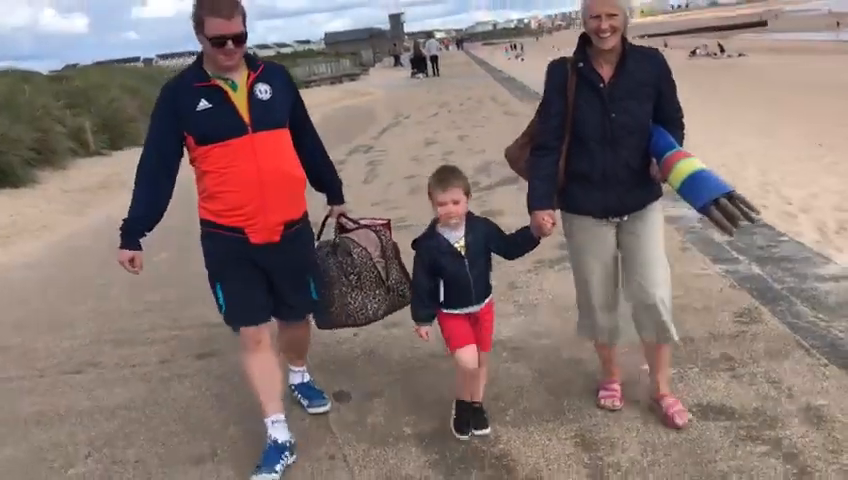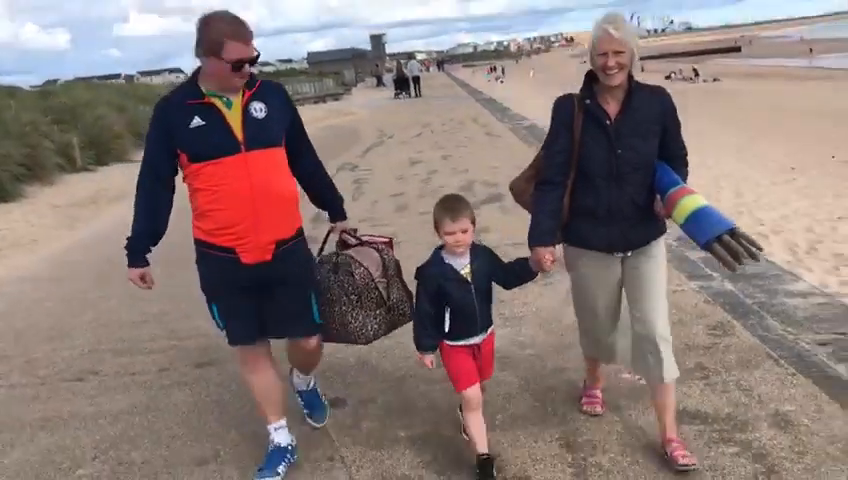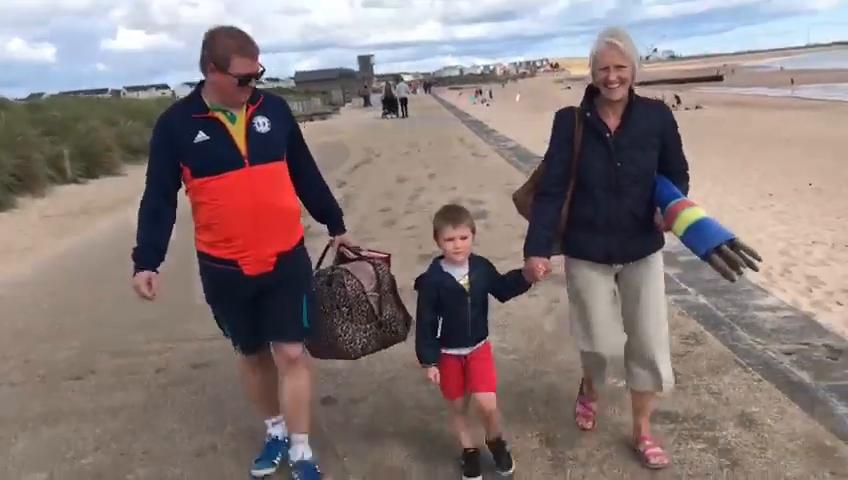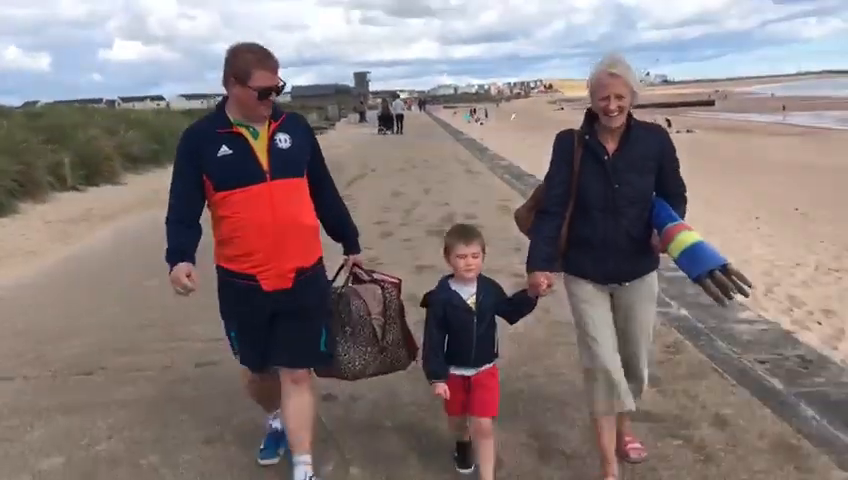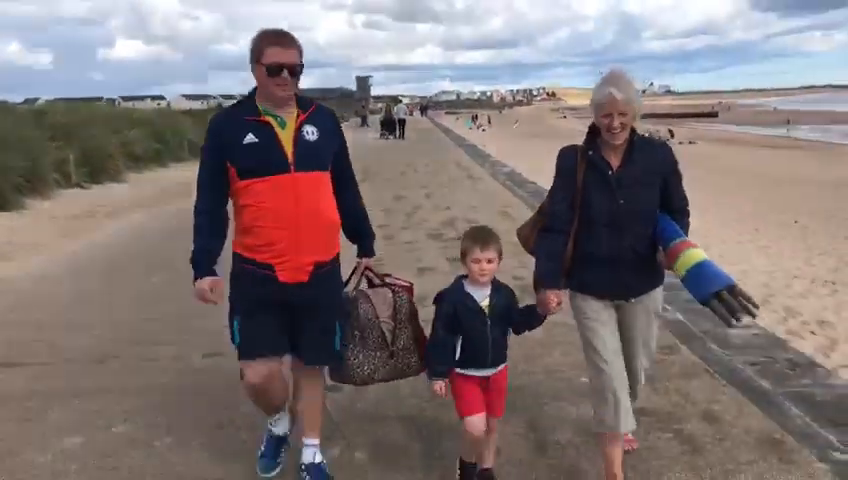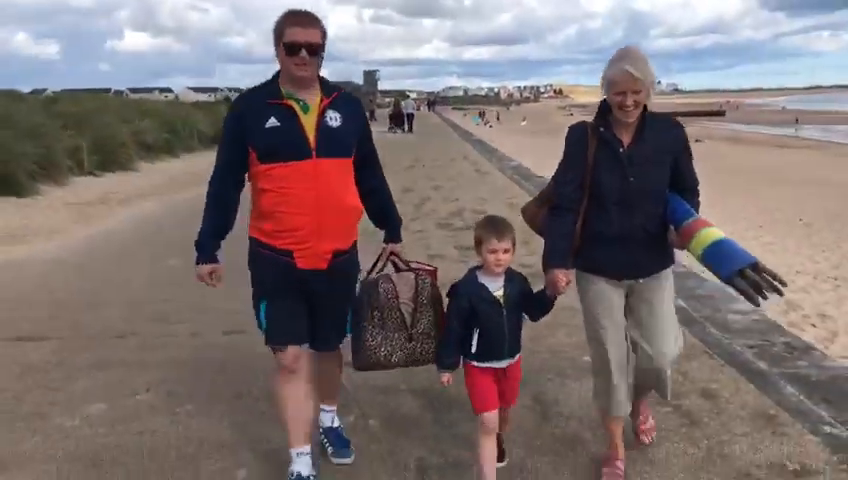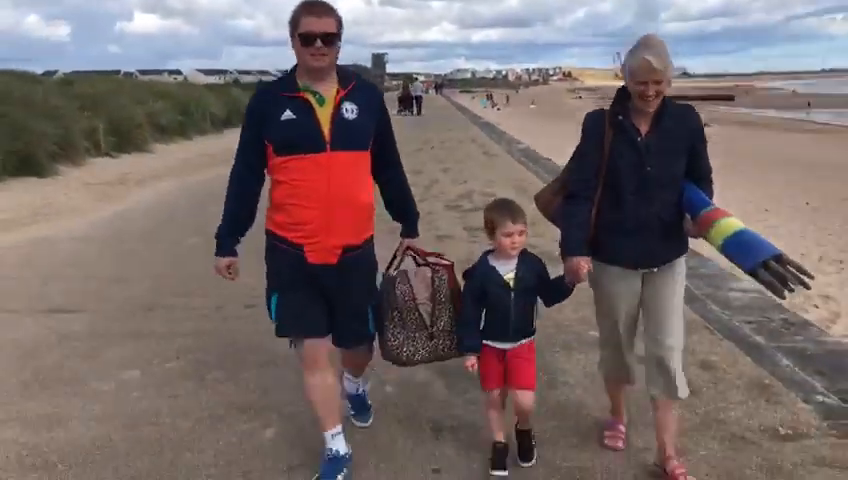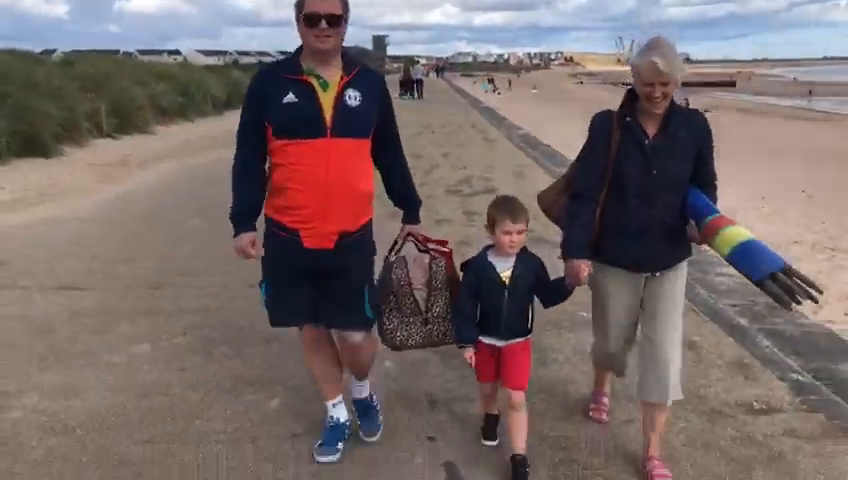
dt=0.2s
person 1, frame 1
left shoulder: (275, 78)
right shoulder: (179, 95)
left elbow: (307, 142)
right elbow: (157, 168)
left wrist: (334, 194)
right wrist: (133, 234)
left hip: (290, 228)
right hip: (227, 238)
left knee: (295, 316)
right knee: (252, 334)
left ankle: (298, 375)
right ankle: (279, 438)
person 1, frame 2
left shoulder: (272, 95)
right shoulder: (173, 112)
left elbow: (305, 160)
right elbow: (154, 186)
left wrist: (335, 210)
right wrist: (138, 251)
left hip: (286, 247)
right hip: (221, 258)
left knee: (307, 339)
right knee: (250, 350)
left ankle: (304, 380)
right ankle: (280, 440)
person 1, frame 3
left shoulder: (274, 109)
right shoulder: (176, 126)
left elbow: (305, 173)
right elbow: (159, 199)
left wrist: (335, 224)
right wrist: (147, 261)
left hip: (287, 259)
right hip: (225, 269)
left knee: (291, 354)
right knee: (253, 355)
right ankle: (276, 431)
person 1, frame 4
left shoulder: (295, 128)
right shoulder: (200, 140)
left elbow: (324, 192)
right elbow: (183, 209)
left wrist: (350, 243)
right wrist: (180, 256)
left hip: (305, 279)
right hip: (241, 284)
left knee: (297, 374)
right knee: (257, 371)
right ankle: (276, 420)
person 1, frame 5
left shoulder: (323, 121)
right shoulder: (228, 127)
left elbow: (346, 190)
right elbow: (210, 202)
left wrist: (365, 246)
right wrist: (205, 265)
left hip: (320, 273)
right hip: (256, 274)
left knee: (311, 367)
right knee: (258, 375)
right ankle: (277, 423)
person 1, frame 6
left shoulder: (347, 107)
right shoulder: (249, 109)
left elbow: (370, 175)
right elbow: (225, 184)
left wrist: (391, 230)
right wrist: (208, 249)
left hip: (337, 258)
right hip: (275, 259)
left knee: (327, 348)
right knee: (290, 359)
left ankle: (330, 420)
person 1, frame 7
left shoulder: (367, 97)
right shoulder: (268, 101)
left elbow: (388, 168)
right elbow: (246, 176)
left wrist: (409, 224)
right wrist: (227, 241)
left hip: (353, 252)
right hip: (290, 253)
left knee: (357, 343)
right knee: (313, 351)
left ankle: (354, 384)
person 1, frame 8
left shoulder: (369, 84)
right shoulder: (270, 83)
left elbow: (389, 154)
right elbow: (249, 159)
left wrist: (410, 211)
right wrist: (243, 221)
left hip: (351, 237)
right hip: (288, 238)
left knee: (356, 336)
right knee: (312, 332)
left ankle: (362, 390)
right ankle: (336, 414)
person 2, frame 1
left shoulder: (650, 66)
right shoulder: (563, 74)
left elbow: (671, 123)
right elbow: (547, 144)
right wrist: (541, 203)
left hip: (641, 202)
right hip: (580, 207)
left knee: (654, 296)
right knee: (598, 297)
left ankle: (662, 390)
right ankle: (611, 375)
person 2, frame 2
left shoulder: (656, 103)
right shoulder: (569, 110)
left elbow: (676, 161)
right elbow: (551, 178)
right wrist: (541, 238)
left hip: (646, 238)
right hip: (588, 241)
left knee: (654, 331)
right knee: (596, 323)
left ankle: (669, 435)
right ankle: (593, 380)
person 2, frame 3
left shoulder: (657, 117)
right shoulder: (570, 122)
left elbow: (677, 175)
right elbow: (551, 189)
right wrist: (537, 248)
left hip: (643, 251)
right hip: (586, 254)
left knee: (649, 343)
right knee: (601, 343)
left ankle: (642, 431)
right ankle: (588, 389)
person 2, frame 4
left shoulder: (654, 140)
right shoulder: (570, 145)
left elbow: (674, 197)
right elbow: (551, 208)
right wrist: (539, 264)
left hip: (639, 270)
right hip: (585, 272)
left knee: (634, 357)
right knee: (602, 364)
left ankle: (623, 429)
person 2, frame 5
left shoulder: (658, 155)
right shoulder: (573, 161)
left elbow: (677, 211)
right elbow: (556, 225)
right wrist: (547, 282)
left hip: (643, 285)
right hip: (590, 289)
left knee: (634, 366)
right knee: (608, 379)
left ankle: (619, 426)
person 2, frame 6
left shoulder: (669, 133)
right shoulder: (583, 138)
left elbow: (687, 192)
right elbow: (563, 204)
right wrist: (556, 261)
left hip: (654, 266)
right hip: (598, 270)
left knee: (659, 353)
right knee: (609, 362)
left ankle: (639, 402)
person 2, frame 7
left shoulder: (685, 122)
right shoulder: (600, 126)
left elbow: (701, 179)
right elbow: (579, 191)
right wrist: (574, 249)
left hip: (668, 256)
right hip: (612, 257)
left knee: (667, 349)
right knee: (616, 342)
right ankle: (617, 415)
person 2, frame 8
left shoulder: (693, 127)
right shoulder: (607, 127)
left elbow: (704, 186)
right elbow: (584, 192)
right wrist: (575, 251)
left hip: (670, 260)
right hip: (613, 258)
left knee: (663, 354)
right knee: (612, 340)
right ankle: (600, 389)
person 3, frame 1
left shoulder: (482, 228)
right shoulder: (429, 244)
left elbow: (509, 247)
right elbow: (421, 283)
left wrist: (534, 232)
right wrist: (422, 319)
left hip: (482, 307)
right hip: (451, 313)
left knee: (480, 360)
right knee: (467, 363)
left ankle: (476, 404)
right ankle: (462, 403)
person 3, frame 2
left shoulder: (484, 256)
right shoulder: (433, 271)
left elbow: (507, 277)
right elbow: (424, 311)
left wrist: (533, 265)
right wrist: (426, 347)
left hip: (484, 336)
right hip: (453, 344)
left knee: (476, 390)
right knee: (473, 398)
left ankle: (466, 412)
person 3, frame 3
left shoulder: (482, 268)
right shoulder: (432, 280)
left elbow: (502, 289)
right elbow: (425, 322)
left wrist: (526, 276)
right wrist: (428, 360)
left hip: (479, 348)
right hip: (447, 353)
left knee: (487, 404)
right knee: (459, 406)
left ankle: (495, 440)
right ankle: (469, 451)
person 3, frame 4
left shoulder: (490, 289)
right shoulder: (440, 298)
left elbow: (510, 312)
right elbow: (433, 341)
left wrist: (530, 295)
right wrist: (437, 377)
left hip: (485, 370)
right hip: (453, 372)
left knee: (484, 428)
right knee: (457, 419)
right ankle: (462, 443)
person 3, frame 5
left shoulder: (504, 294)
right shoulder: (452, 298)
left elbow: (518, 323)
right elbow: (440, 339)
left wrist: (540, 310)
right wrist: (438, 374)
left hip: (497, 372)
right hip: (464, 374)
left knee: (491, 427)
right knee: (476, 430)
person 3, frame 6
left shoulder: (518, 283)
right shoulder: (466, 290)
left elbow: (534, 311)
right elbow: (453, 329)
left wrist: (550, 293)
right wrist: (446, 365)
left hip: (511, 362)
right hip: (479, 366)
left knee: (504, 411)
right knee: (488, 424)
left ankle: (498, 438)
person 3, frame 7
left shoulder: (533, 265)
right shoulder: (480, 272)
left elbow: (550, 296)
right elbow: (468, 312)
left wrist: (568, 280)
right wrist: (469, 349)
left hip: (523, 345)
right hip: (490, 346)
left knee: (524, 403)
right knee: (494, 399)
left ankle: (524, 431)
right ankle: (499, 444)
person 3, frame 8
left shoulder: (532, 265)
right shoulder: (477, 267)
left elbow: (548, 297)
right elbow: (464, 307)
left wrist: (568, 282)
right wrist: (467, 342)
left hip: (518, 343)
right hip: (485, 341)
left knee: (516, 400)
right knee: (487, 391)
left ankle: (518, 457)
right ankle: (491, 414)
